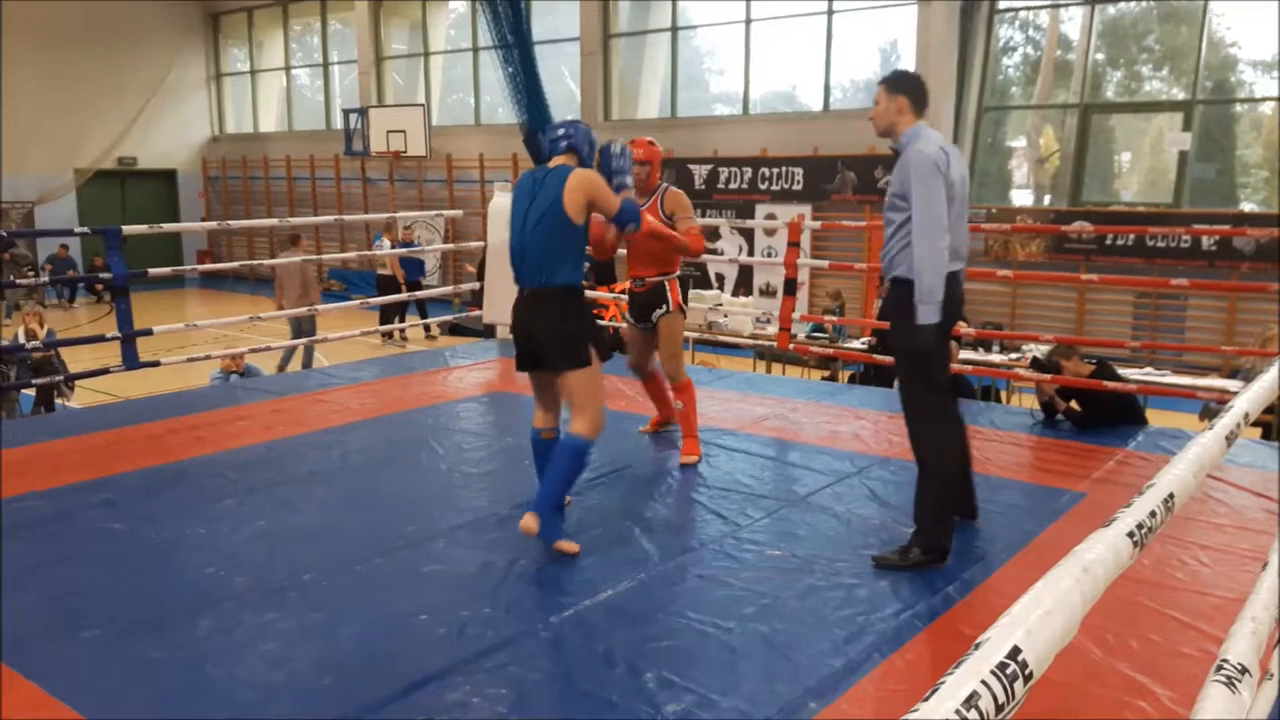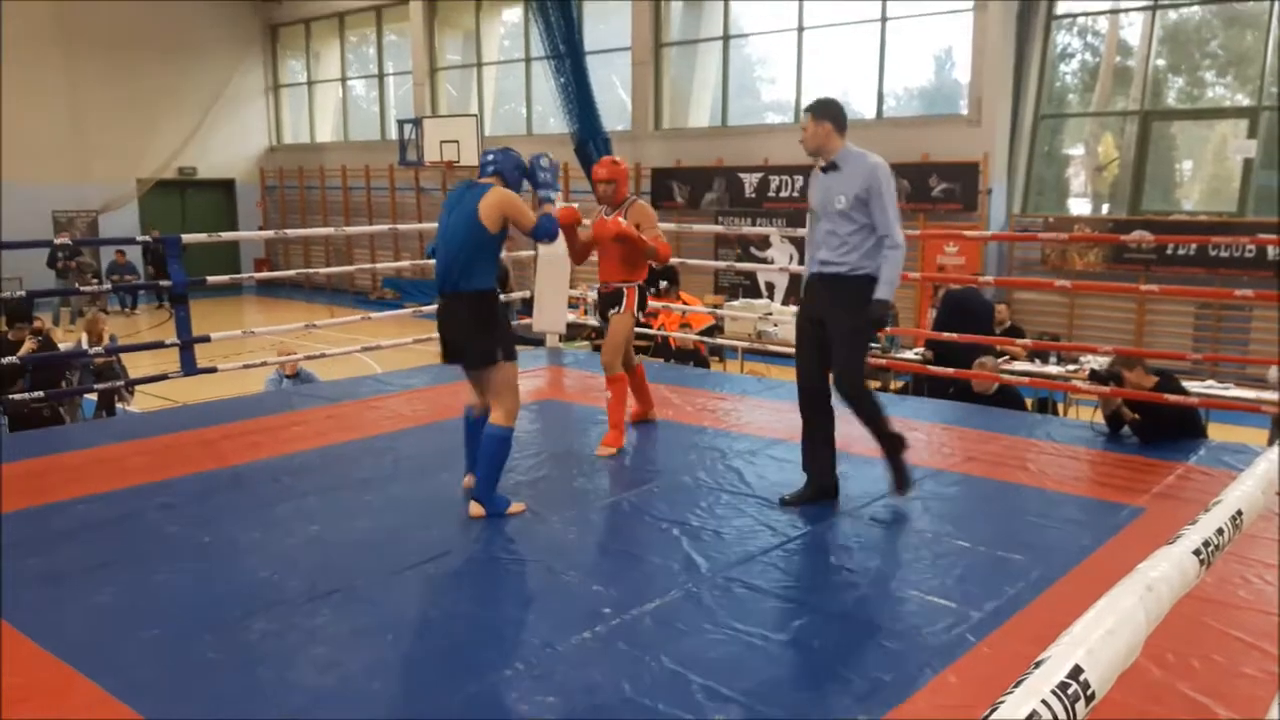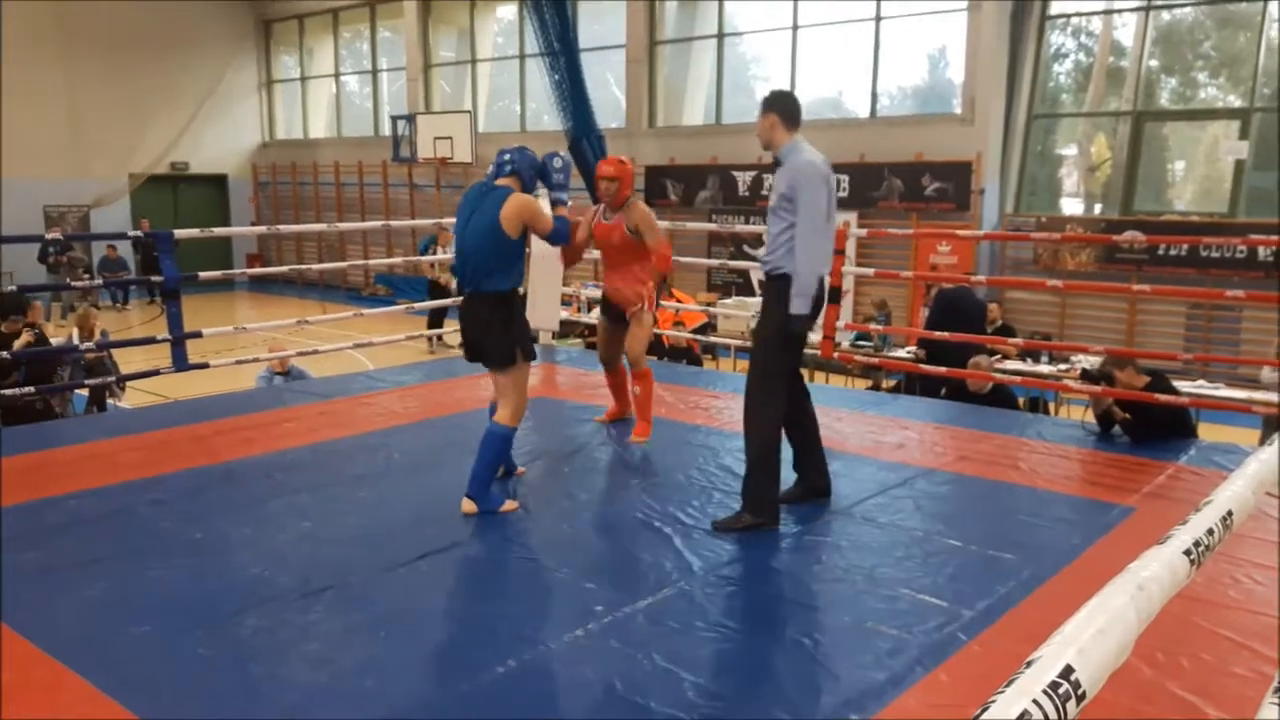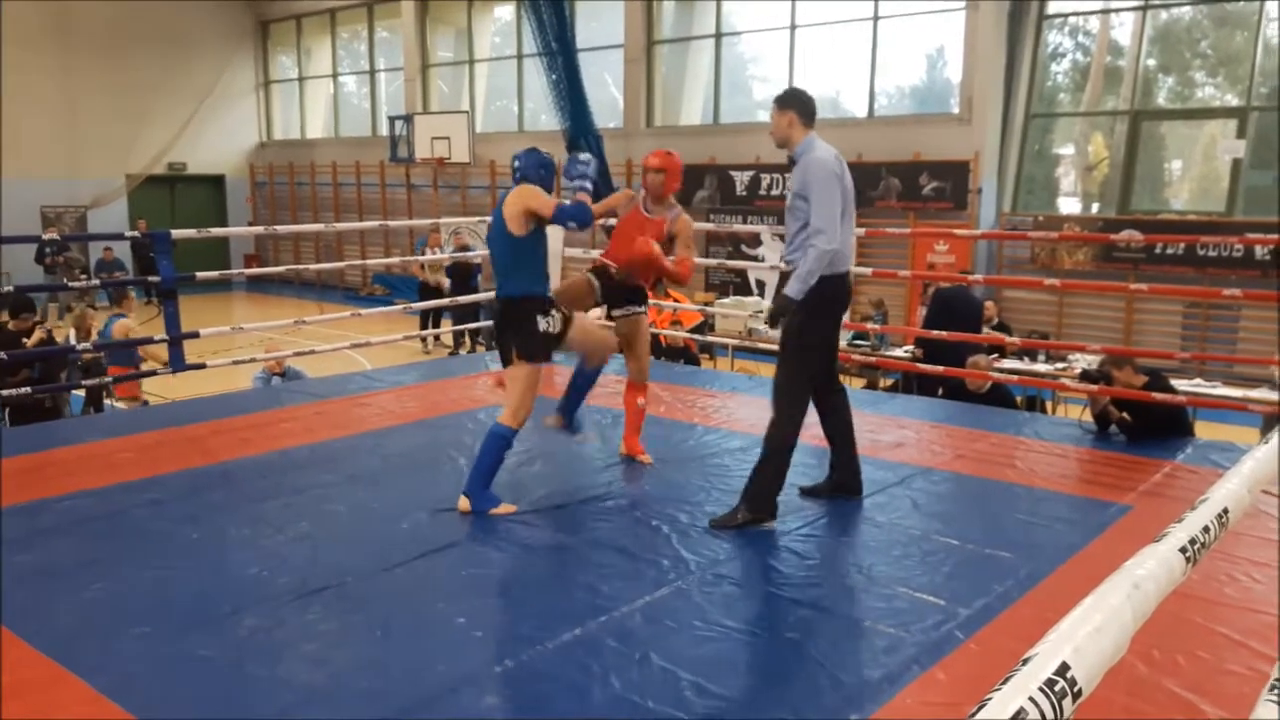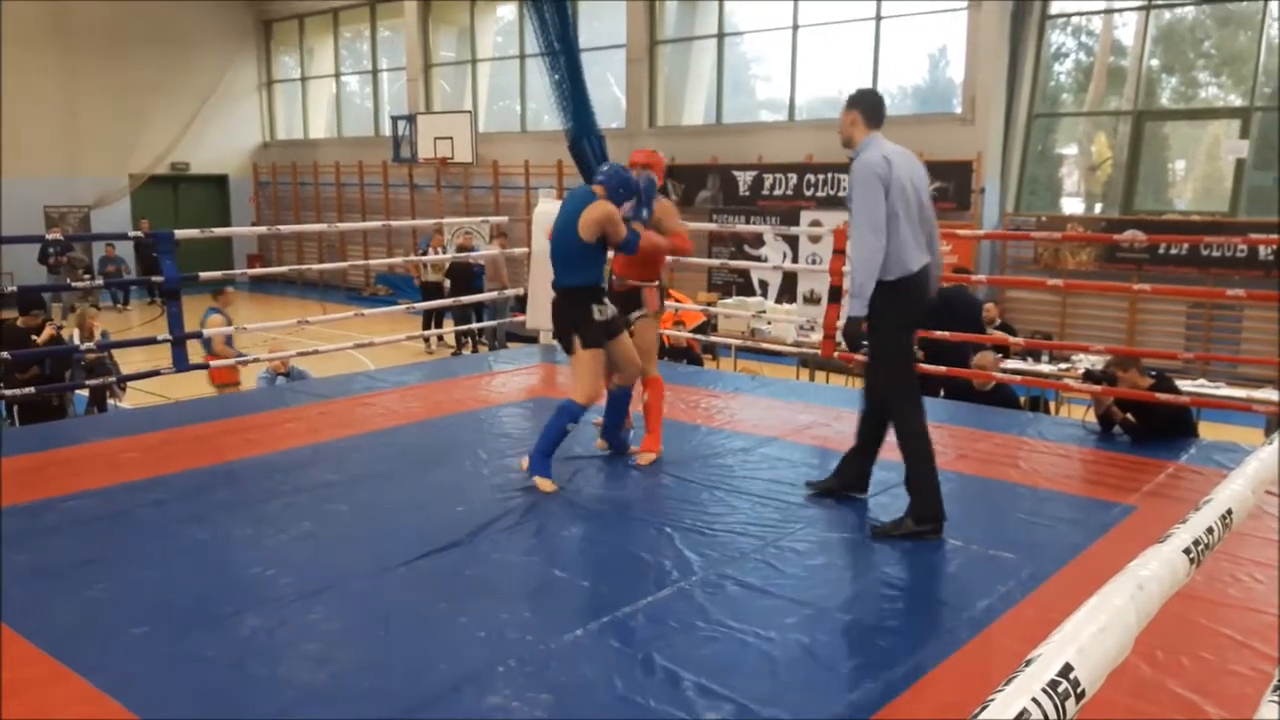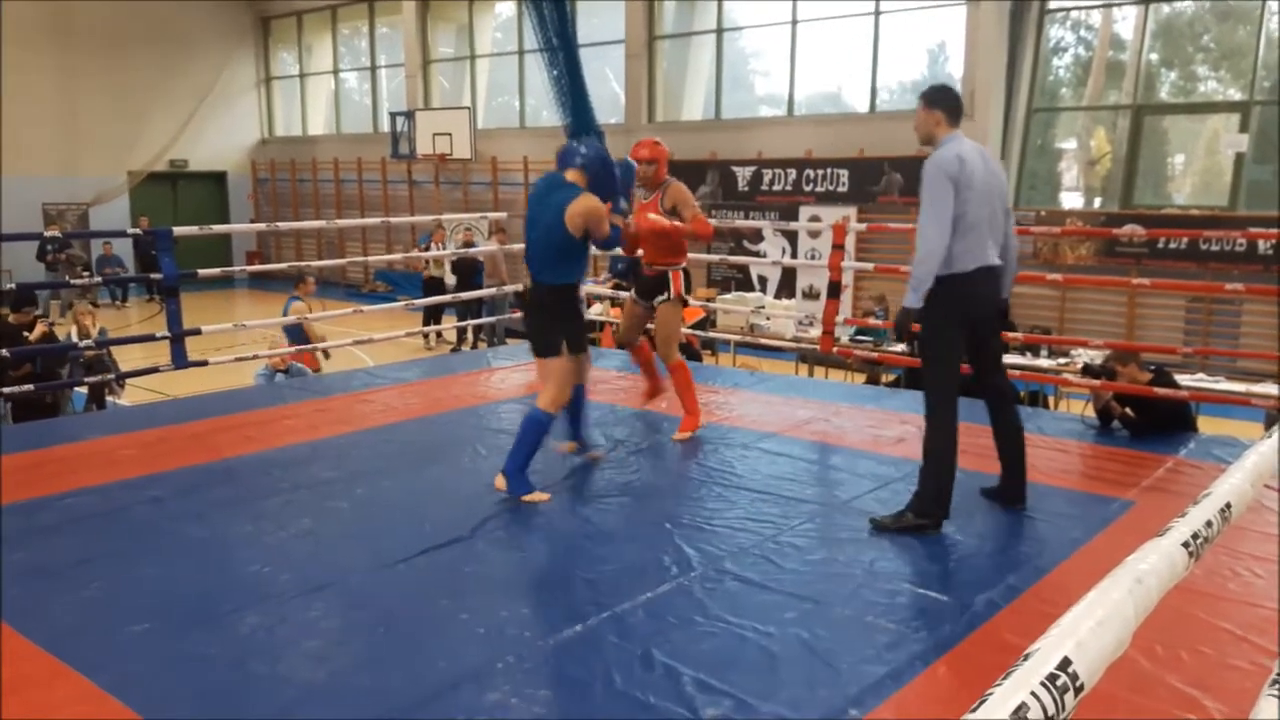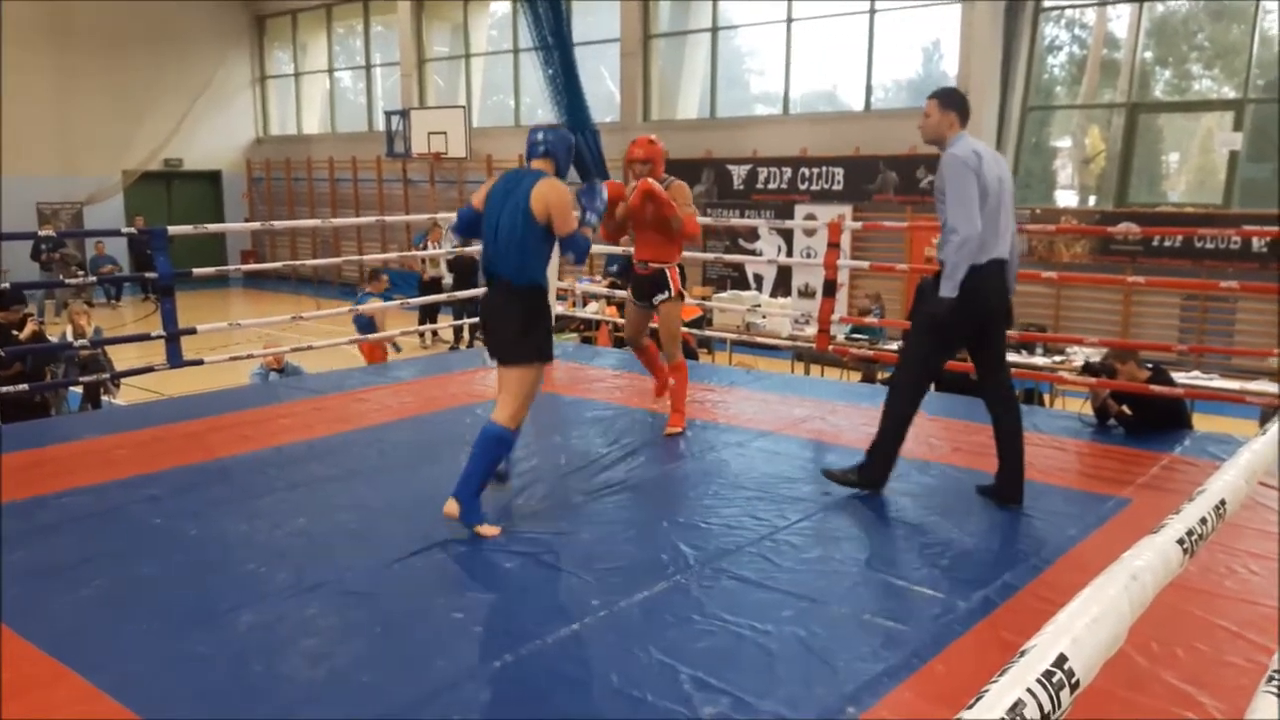
dt=0.5s
person 1, frame 1
left shoulder: (920, 155)
right shoulder: (939, 151)
left elbow: (931, 242)
right elbow: (953, 236)
left wrist: (926, 317)
left hip: (919, 296)
right hip: (931, 293)
left knee: (925, 410)
right knee: (939, 402)
left ankle: (931, 539)
right ankle: (958, 499)
person 1, frame 2
left shoulder: (872, 169)
right shoulder: (819, 177)
left elbow: (893, 239)
left wrist: (884, 296)
left hip: (856, 290)
right hip: (821, 288)
left knee: (850, 383)
right knee: (810, 386)
left ankle: (892, 449)
right ankle: (820, 479)
person 1, frame 3
left shoulder: (807, 166)
right shoulder: (790, 166)
left elbow: (812, 243)
left wrist: (799, 308)
left hip: (792, 292)
right hip: (782, 287)
left knee: (763, 393)
right knee: (787, 386)
left ankle: (759, 505)
right ankle: (813, 478)
person 1, frame 4
left shoulder: (820, 162)
right shoulder: (812, 161)
left elbow: (827, 239)
left wrist: (791, 293)
left hip: (819, 288)
right hip: (820, 287)
left knee: (789, 392)
right knee: (823, 383)
left ankle: (758, 501)
right ankle: (845, 476)
person 1, frame 5
left shoulder: (868, 165)
right shoulder: (904, 158)
left elbow: (869, 244)
right elbow: (928, 229)
left wrist: (855, 310)
right wrist: (929, 287)
left hip: (892, 289)
right hip: (912, 282)
left knee: (898, 394)
right knee: (882, 387)
left ankle: (925, 511)
right ankle: (853, 473)
person 1, frame 6
left shoulder: (942, 162)
right shoulder: (988, 159)
left elbow: (933, 238)
right elbow: (1007, 234)
left wrist: (912, 302)
right wrist: (1002, 292)
left hip: (954, 288)
right hip: (987, 285)
left knee: (941, 395)
right knee: (995, 385)
left ankle: (928, 505)
right ankle: (1013, 484)
person 1, frame 7
left shoulder: (957, 158)
right shoulder: (994, 160)
left elbow: (966, 231)
right elbow: (1007, 232)
left wrist: (947, 292)
right wrist: (1006, 291)
left hip: (967, 282)
right hip: (992, 282)
left knee: (912, 374)
right knee: (996, 383)
left ankle: (873, 470)
right ankle: (1009, 483)
person 2, frame 1
left shoulder: (525, 183)
right shoulder: (584, 180)
right elbow: (630, 220)
right wrist: (621, 176)
left hip: (526, 307)
right hip: (563, 308)
left knee: (547, 410)
right knee: (587, 419)
left ankle: (549, 498)
right ankle: (541, 514)
person 2, frame 2
left shoulder: (457, 194)
right shoulder: (502, 198)
right elbow: (546, 232)
right wrist: (546, 189)
left hip: (451, 308)
right hip: (479, 309)
left knee: (482, 396)
right knee: (505, 408)
left ankle: (474, 472)
right ankle: (485, 498)
person 2, frame 3
left shoulder: (473, 194)
right shoulder: (521, 203)
right elbow: (561, 235)
right wrist: (559, 189)
left hip: (472, 308)
right hip: (500, 311)
left knee: (506, 394)
right knee: (512, 407)
left ankle: (502, 462)
right ankle: (478, 495)
person 2, frame 4
left shoulder: (511, 203)
right shoulder: (521, 197)
right elbow: (577, 217)
right wrist: (582, 180)
left hip: (539, 308)
right hip: (521, 315)
left knee: (603, 343)
right knee: (516, 411)
left ankle: (567, 412)
right ankle: (474, 494)
person 2, frame 5
left shoulder: (579, 197)
right shoulder: (603, 210)
right elbow: (629, 246)
left wrist: (635, 207)
right wrist: (642, 206)
left hip: (590, 300)
right hip: (576, 306)
left knee: (630, 368)
right knee: (586, 392)
left ankle: (614, 437)
right ankle: (538, 461)
person 2, frame 6
left shoulder: (542, 184)
right shoulder: (589, 204)
right elbow: (610, 241)
right wrist: (622, 197)
left hip: (543, 296)
right hip: (556, 303)
left knee: (579, 370)
right knee: (555, 397)
left ankle: (577, 439)
right ankle: (512, 476)
person 2, frame 7
left shoulder: (500, 182)
right shoulder: (554, 191)
left elbow: (463, 226)
right elbow: (577, 253)
right wrist: (592, 211)
left hip: (496, 300)
right hip: (525, 304)
left knee: (517, 393)
right knee: (511, 408)
left ankle: (489, 463)
right ankle: (464, 500)
person 3, frame 1
left shoulder: (673, 198)
left elbow: (697, 247)
right elbow: (602, 255)
left wrist: (660, 232)
right wrist: (598, 236)
left hip: (666, 290)
right hip: (637, 291)
left knee: (672, 368)
right knee: (638, 363)
left ankle: (690, 440)
right ankle: (665, 413)
person 3, frame 2
left shoulder: (639, 211)
right shoulder: (599, 214)
left elbow: (663, 254)
right elbow: (578, 257)
left wrist: (631, 235)
right wrist: (569, 229)
left hip: (628, 293)
right hip: (606, 293)
left knee: (610, 360)
right knee: (625, 357)
left ankle: (615, 434)
right ankle: (646, 408)
person 3, frame 3
left shoulder: (638, 213)
right shoulder: (594, 215)
left elbow: (663, 256)
right elbow: (573, 252)
left wrist: (638, 287)
left hip: (639, 296)
right hip: (612, 295)
left knee: (635, 355)
right knee: (608, 359)
left ankle: (643, 423)
right ankle: (621, 406)
person 3, frame 4
left shoulder: (680, 224)
right shoulder: (628, 201)
left elbow: (683, 276)
left wrist: (658, 260)
left hip: (634, 293)
right hip: (605, 275)
left knee: (640, 367)
right knee: (560, 298)
left ankle: (632, 442)
person 3, frame 5
left shoulder: (662, 208)
left elbow: (684, 245)
left wrist: (655, 241)
left hip: (644, 294)
right hip: (619, 289)
left knee: (646, 367)
left ankle: (652, 441)
person 3, frame 6
left shoulder: (676, 191)
right shoulder: (638, 196)
left elbow: (704, 230)
left wrist: (666, 224)
right wrist: (625, 233)
left hip: (671, 278)
right hip: (646, 275)
left knee: (667, 350)
right knee: (625, 336)
left ankle: (691, 415)
right ankle: (654, 384)
person 3, frame 7
left shoulder: (676, 189)
right shoulder: (632, 191)
left elbow: (692, 233)
right elbow: (611, 236)
left wrist: (663, 201)
right wrist: (610, 208)
left hip: (666, 276)
right hip: (640, 274)
left knee: (671, 349)
right knee: (633, 339)
left ankle: (677, 413)
right ankle: (662, 378)
